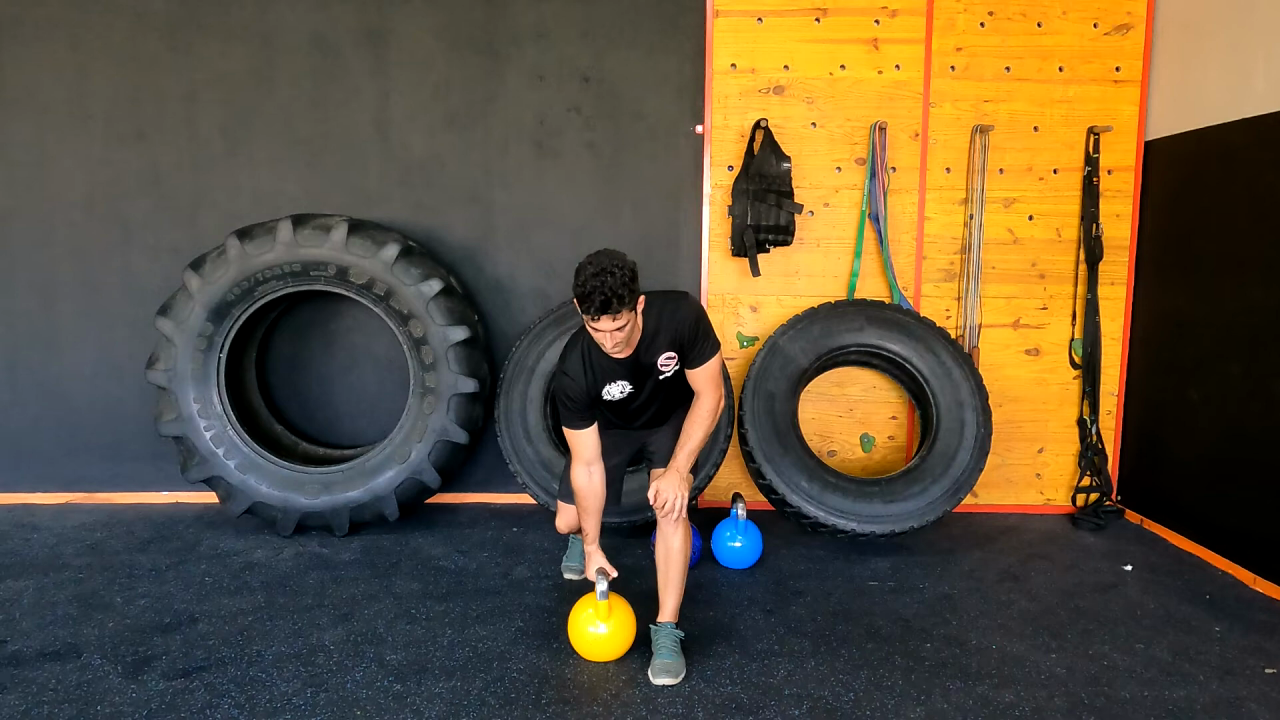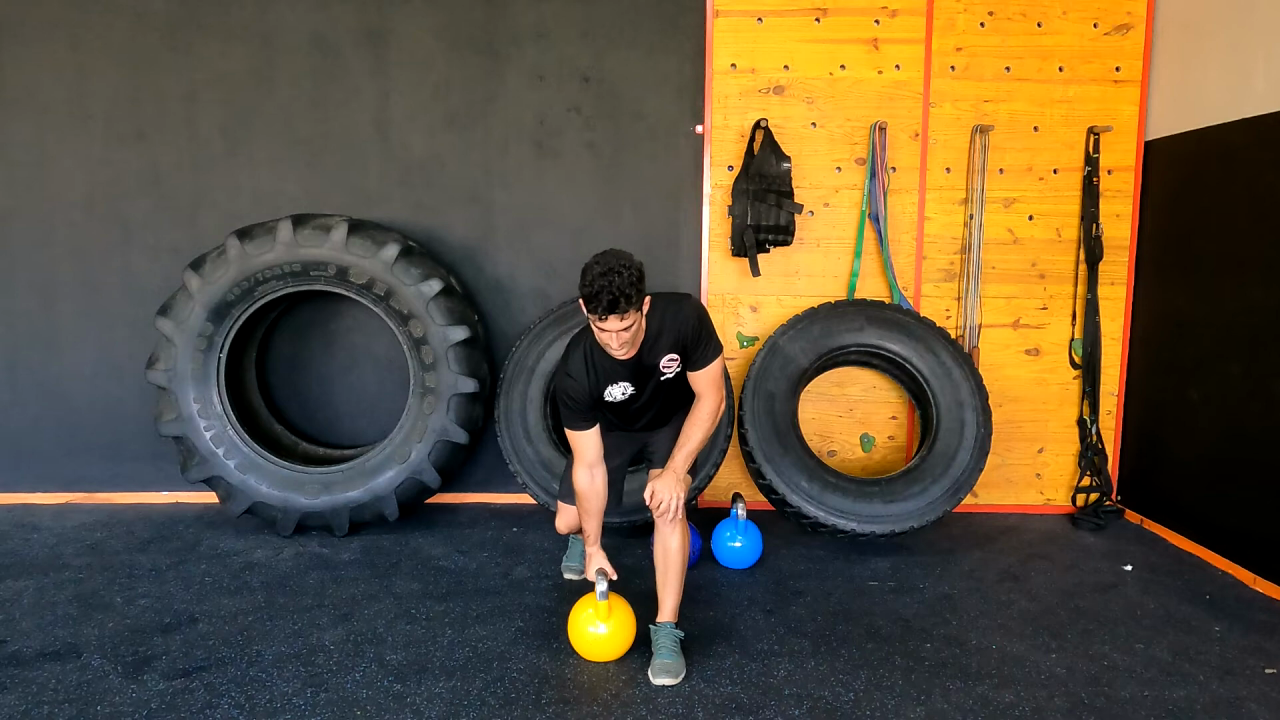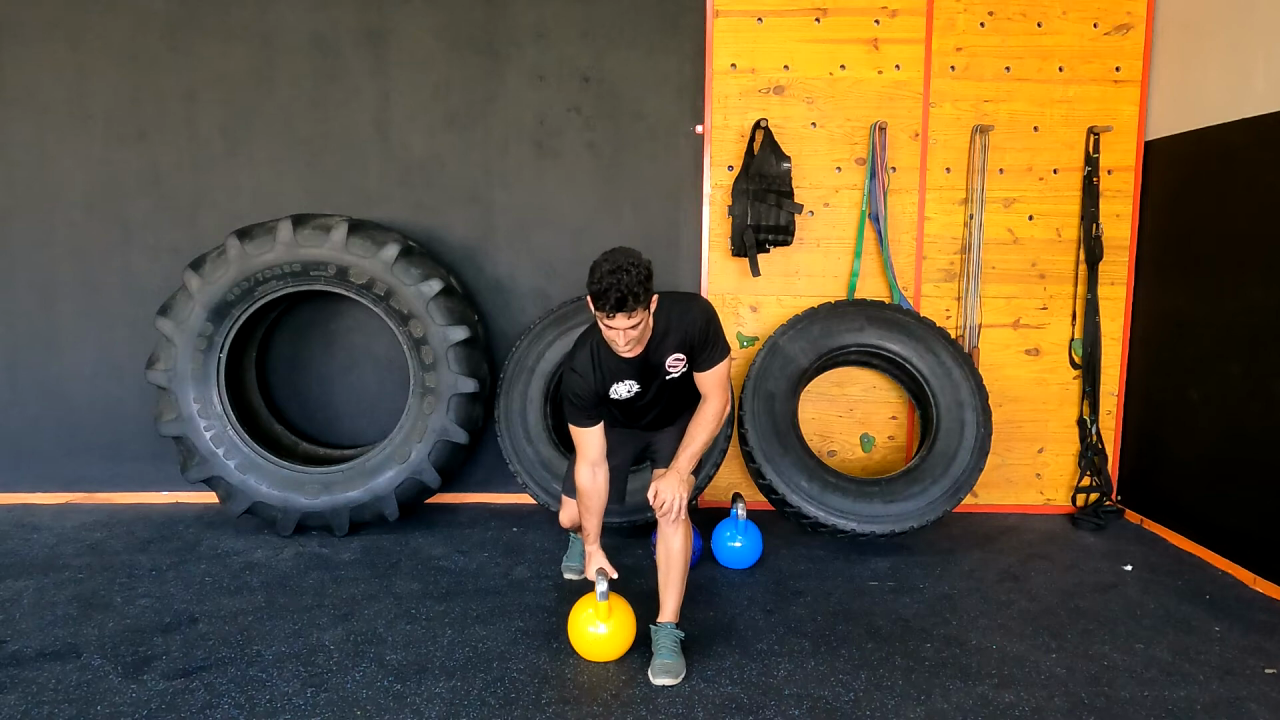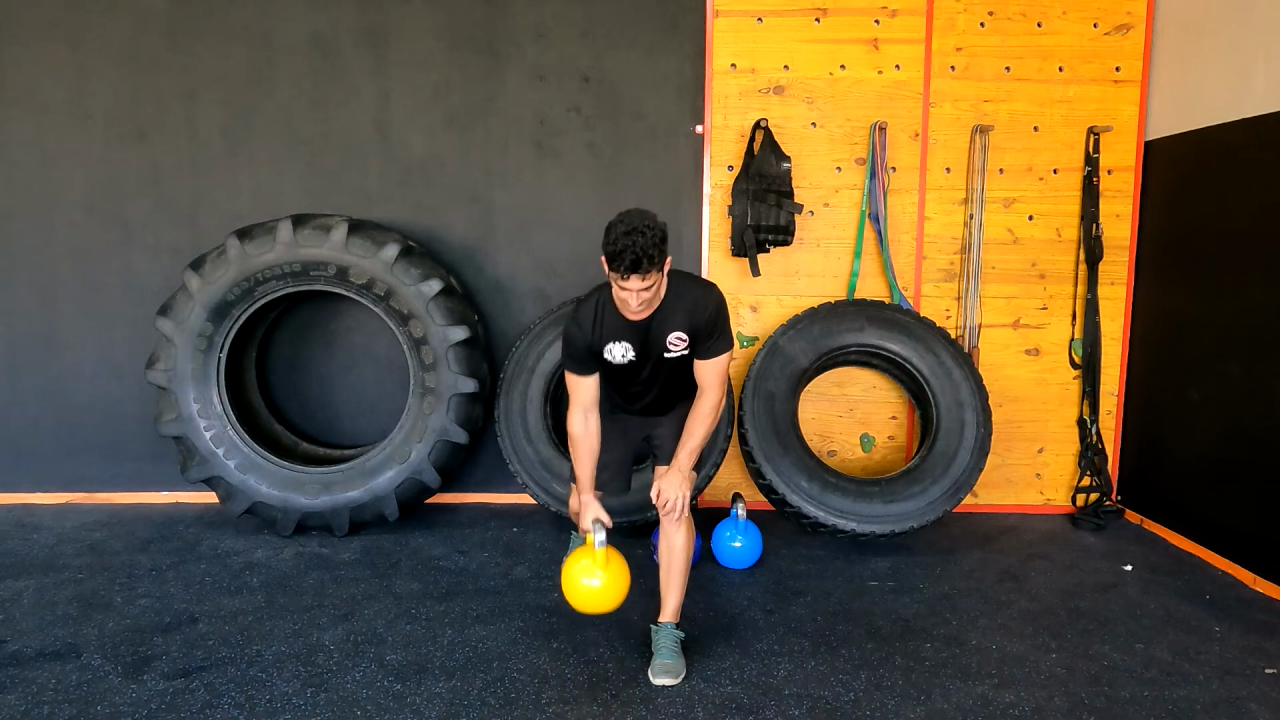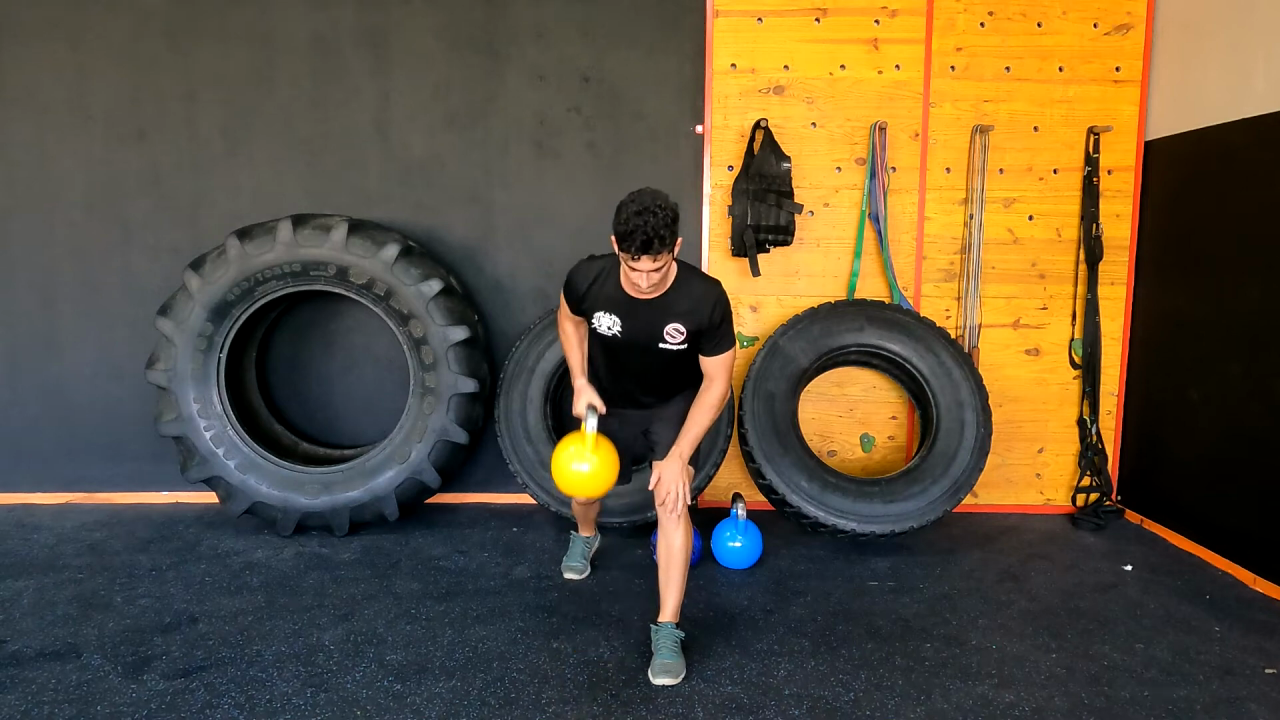
dt=0.3s
person 1, frame 1
left shoulder: (682, 315)
right shoulder: (573, 370)
left elbow: (710, 394)
right elbow: (587, 463)
left wrist: (678, 470)
right wrist: (592, 547)
left hip: (672, 417)
right hip: (608, 425)
left knee: (670, 507)
right knee: (567, 521)
left ankle: (666, 631)
right ankle: (581, 539)
person 1, frame 2
left shoulder: (684, 316)
right shoulder: (575, 370)
left elbow: (711, 396)
right elbow: (589, 465)
left wrist: (675, 470)
right wrist: (594, 549)
left hip: (673, 419)
right hip: (609, 427)
left knee: (667, 506)
right knee: (568, 522)
left ankle: (666, 631)
right ankle: (582, 538)
person 1, frame 3
left shoulder: (693, 317)
right shoulder: (582, 367)
left elbow: (716, 397)
right elbow: (591, 463)
left wrist: (678, 470)
right wrist: (592, 547)
left hip: (679, 420)
right hip: (615, 425)
left knee: (670, 505)
right knee: (571, 516)
left ankle: (666, 632)
right ankle: (582, 537)
person 1, frame 4
left shoulder: (702, 302)
right shoulder: (586, 320)
left elbow: (711, 390)
right elbow: (581, 412)
left wrist: (680, 467)
right wrist: (590, 499)
left hip: (677, 410)
right hip: (614, 411)
left knee: (674, 505)
right knee: (579, 506)
left ankle: (667, 631)
right ankle: (587, 529)
person 1, frame 5
left shoulder: (705, 298)
right shoulder: (587, 279)
left elbow: (718, 382)
right elbow: (569, 319)
left wrist: (679, 457)
right wrist: (580, 381)
left hip: (675, 404)
right hip: (608, 402)
left knee: (672, 501)
left ankle: (667, 630)
right ankle: (585, 535)
